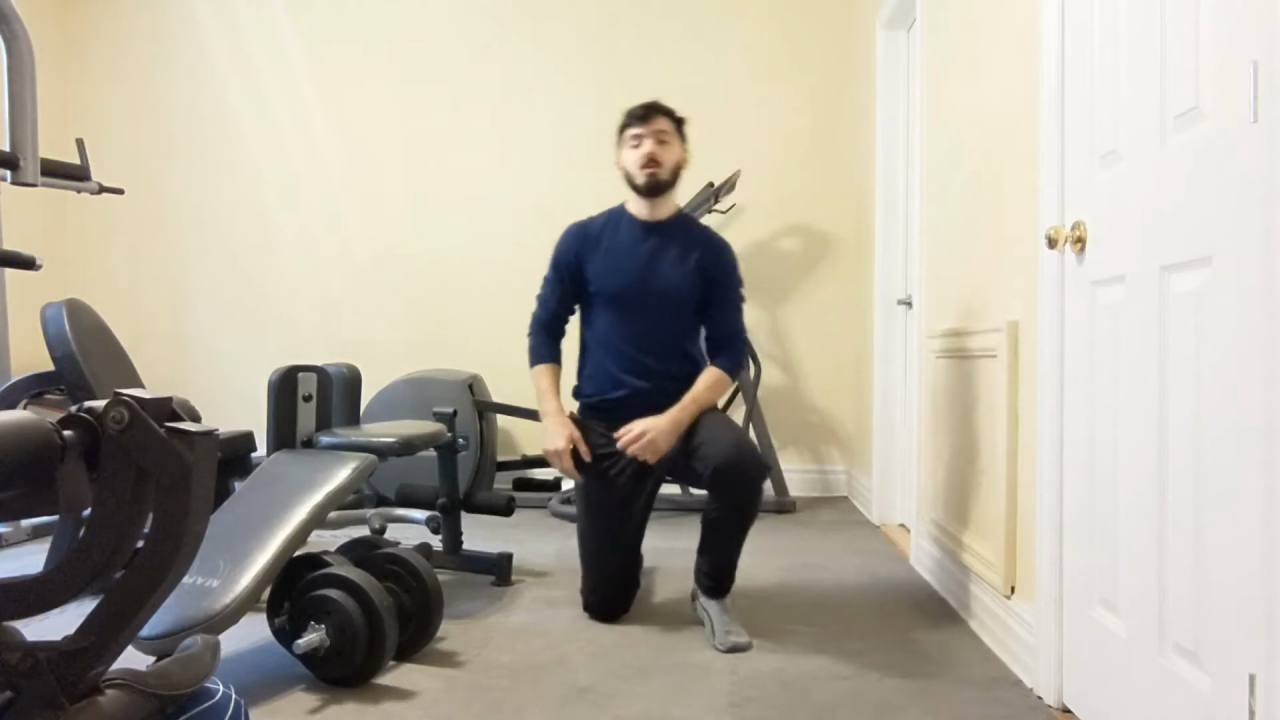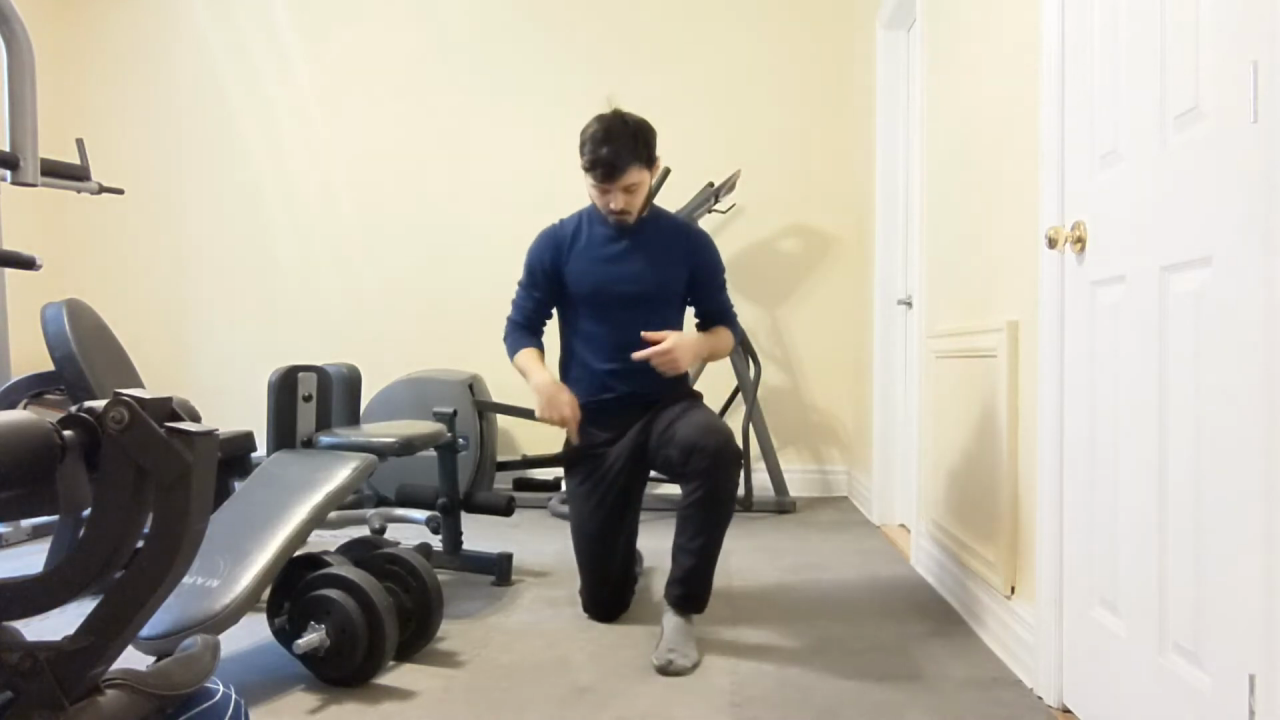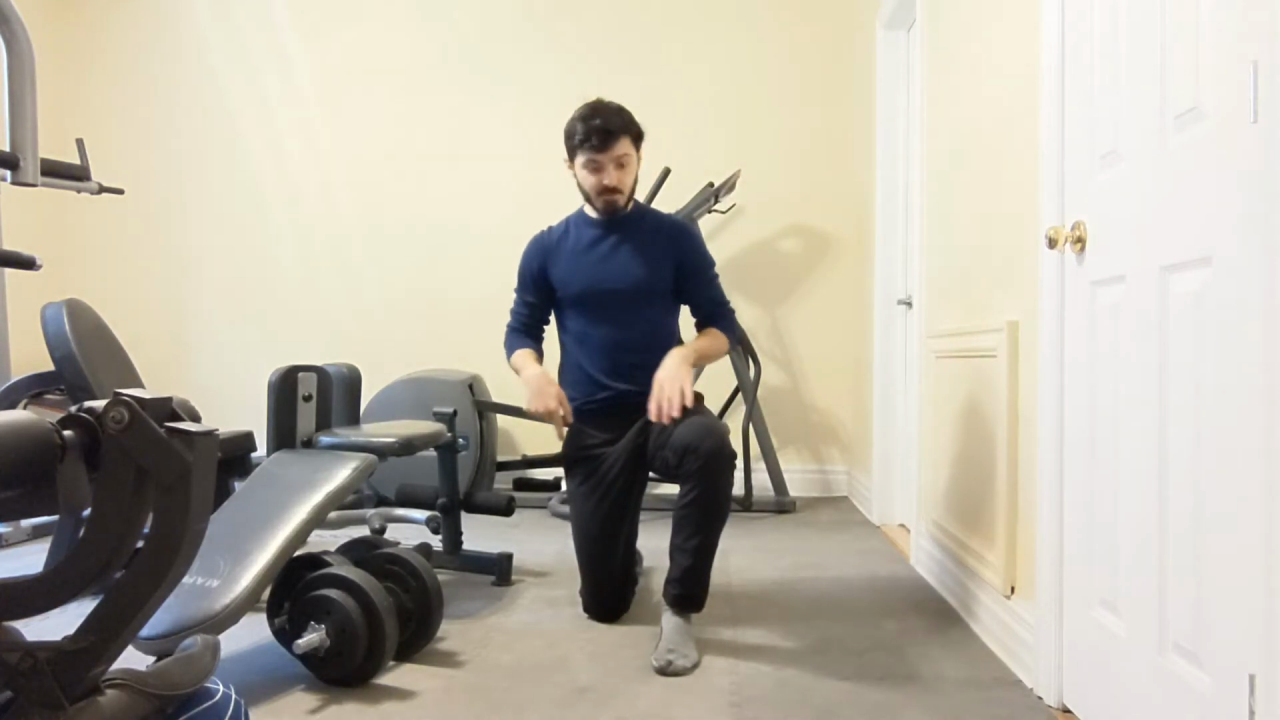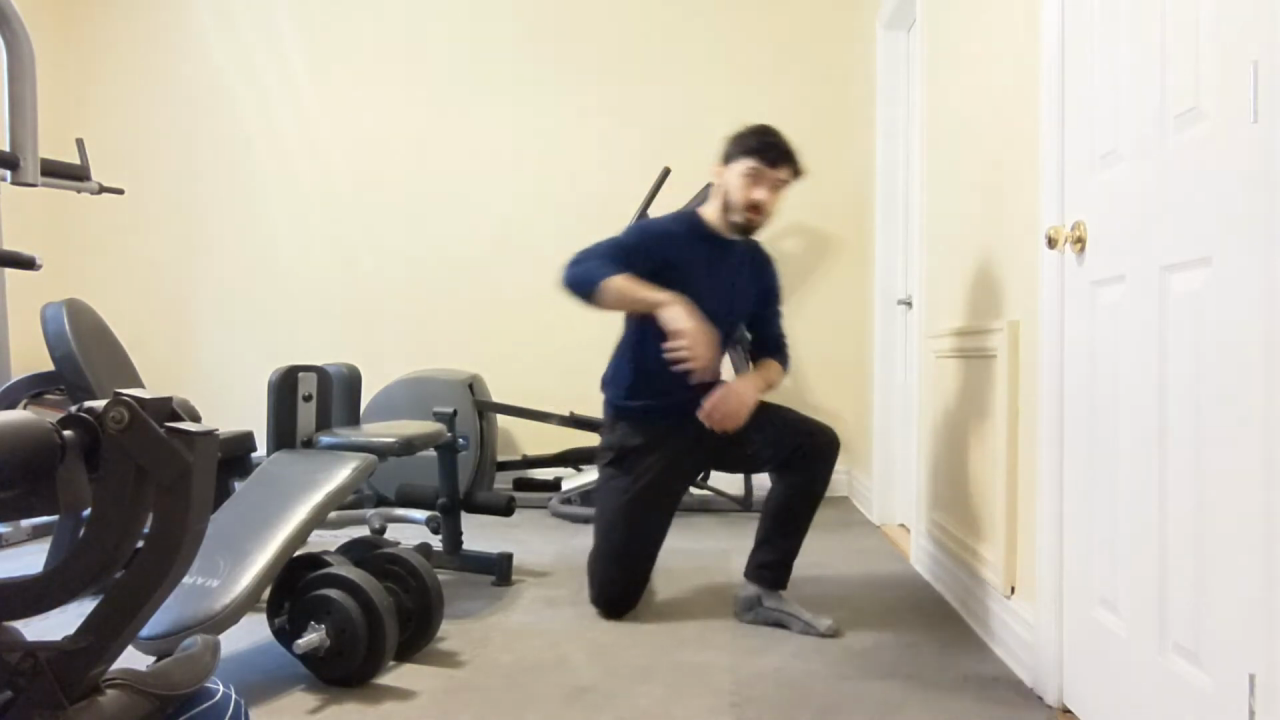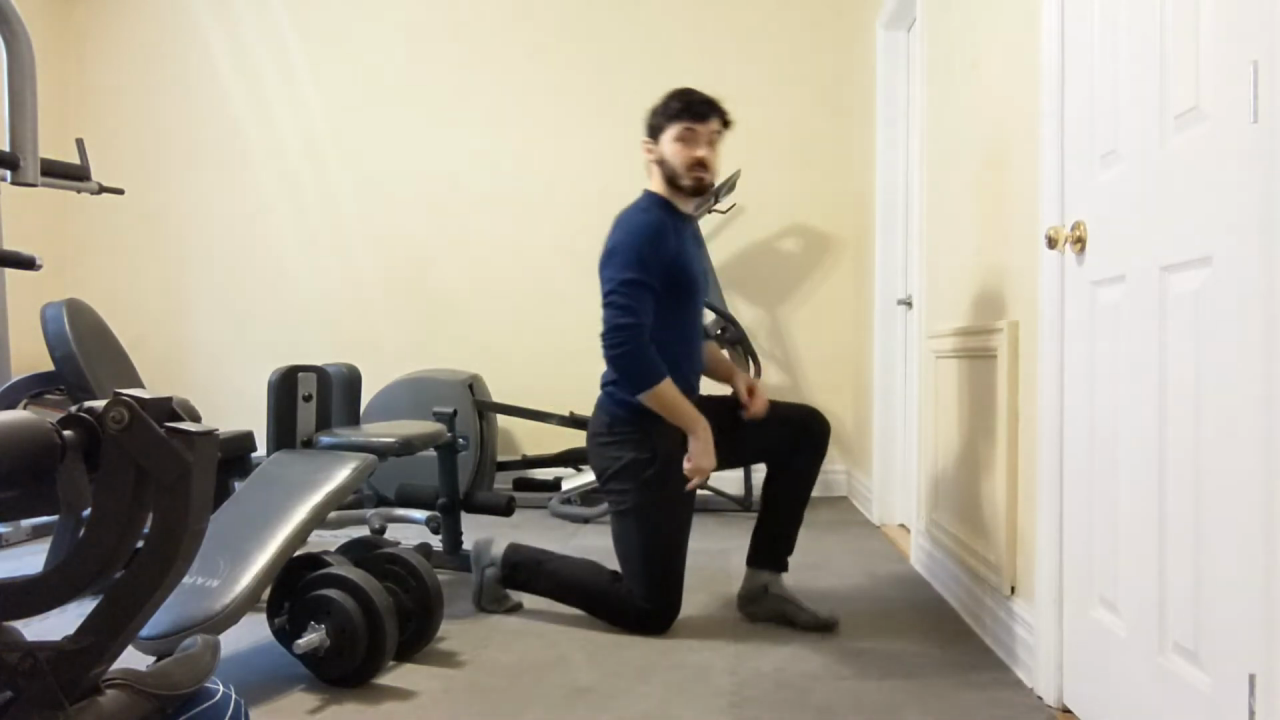
dt=1s
person 1, frame 1
left shoulder: (709, 251)
right shoulder: (583, 241)
left elbow: (729, 355)
right elbow: (544, 333)
left wrist: (674, 421)
right wrist: (553, 418)
left hip: (682, 412)
right hip: (603, 423)
left knee: (741, 462)
right knee: (605, 603)
left ankle: (710, 592)
right ankle: (627, 557)
person 1, frame 2
left shoulder: (688, 242)
right shoulder: (556, 244)
left elbow: (726, 327)
right elbow: (520, 326)
left wrist: (695, 345)
right wrist: (542, 379)
left hip: (666, 405)
right hip: (593, 421)
left knee: (717, 447)
right knee: (602, 602)
left ankle: (681, 609)
right ankle: (627, 557)
person 1, frame 3
left shoulder: (675, 237)
right shoulder: (548, 249)
left elbow: (723, 326)
right elbow: (521, 330)
left wrist: (682, 356)
right wrist: (533, 373)
left hip: (662, 409)
right hip: (592, 424)
left knee: (711, 448)
right knee: (603, 603)
left ankle: (679, 609)
right ankle: (626, 557)
person 1, frame 4
left shoulder: (757, 267)
right shoulder: (664, 236)
left elbow: (773, 352)
right elbow: (582, 273)
left wrist: (752, 385)
right wrist: (668, 304)
left hip: (709, 411)
right hip: (639, 423)
left knee: (815, 444)
right knee: (613, 597)
left ankle: (761, 591)
right ankle: (624, 537)
person 1, frame 5
left shoulder: (683, 228)
right shoulder: (642, 228)
right elbow: (626, 348)
left wrist: (735, 377)
right wrist: (698, 429)
left hip: (676, 418)
right hip: (637, 434)
left knee: (805, 428)
right knee: (650, 610)
left ankle: (763, 583)
right ankle: (505, 562)
